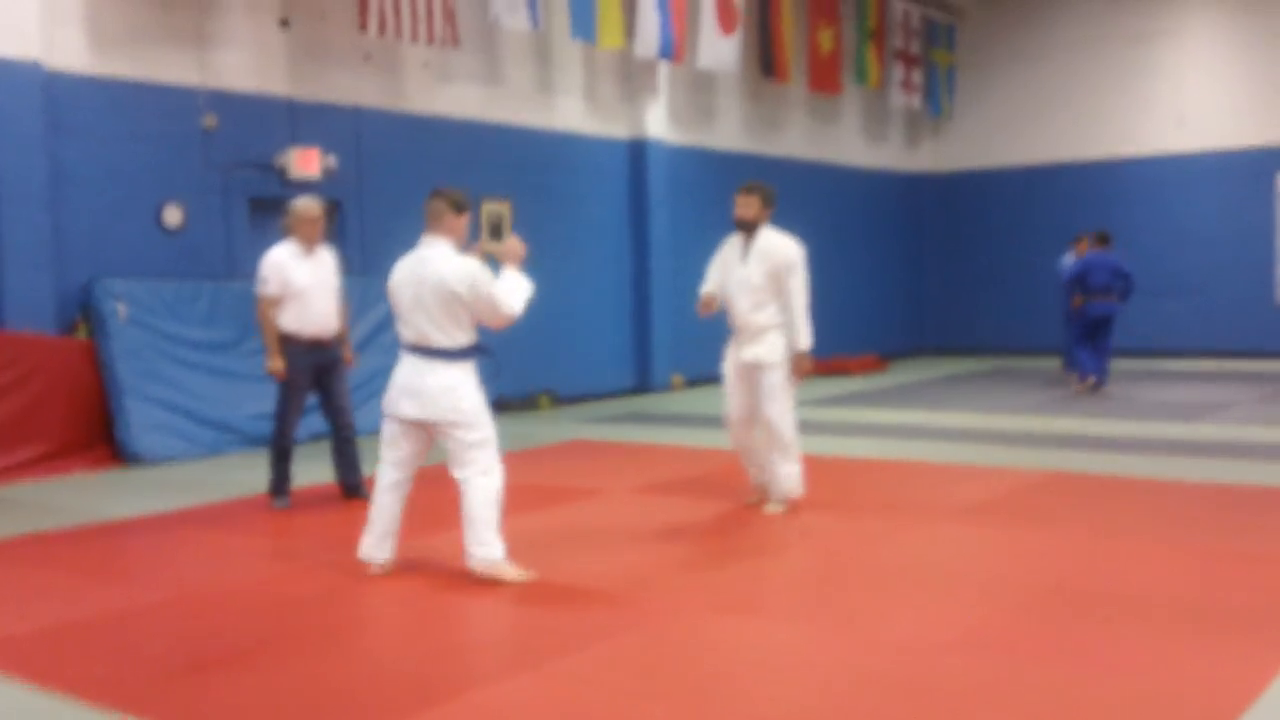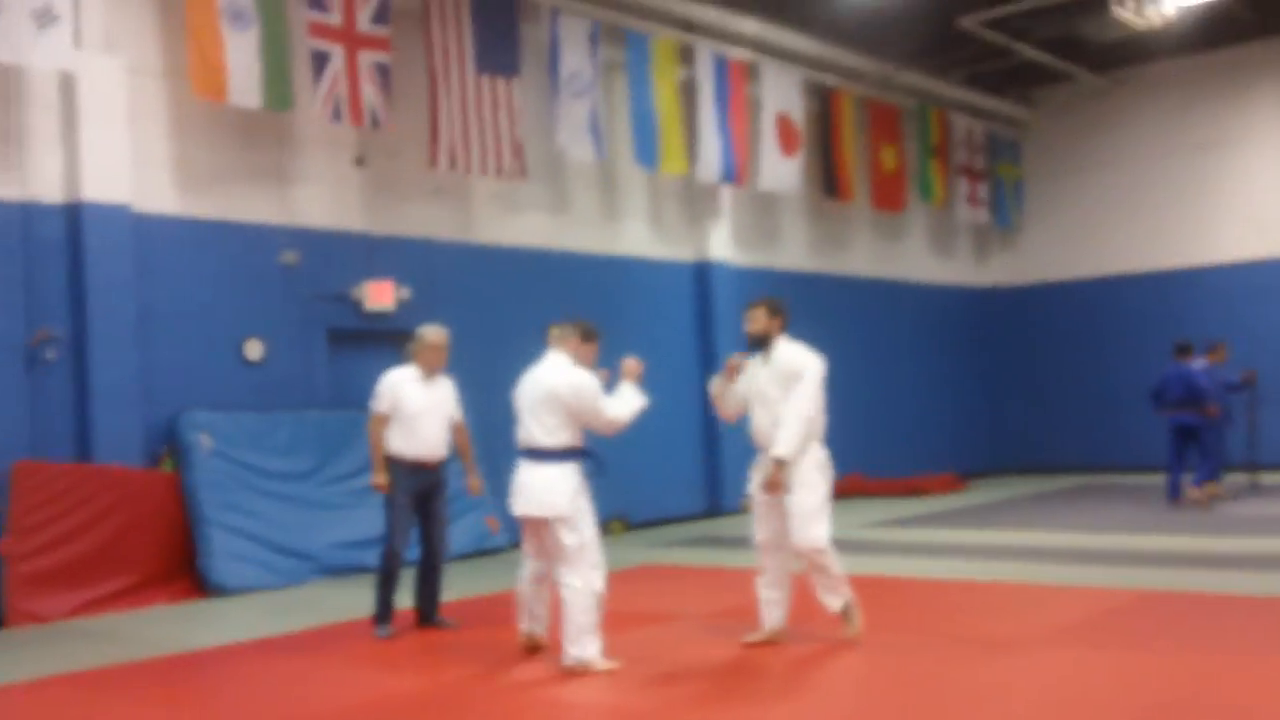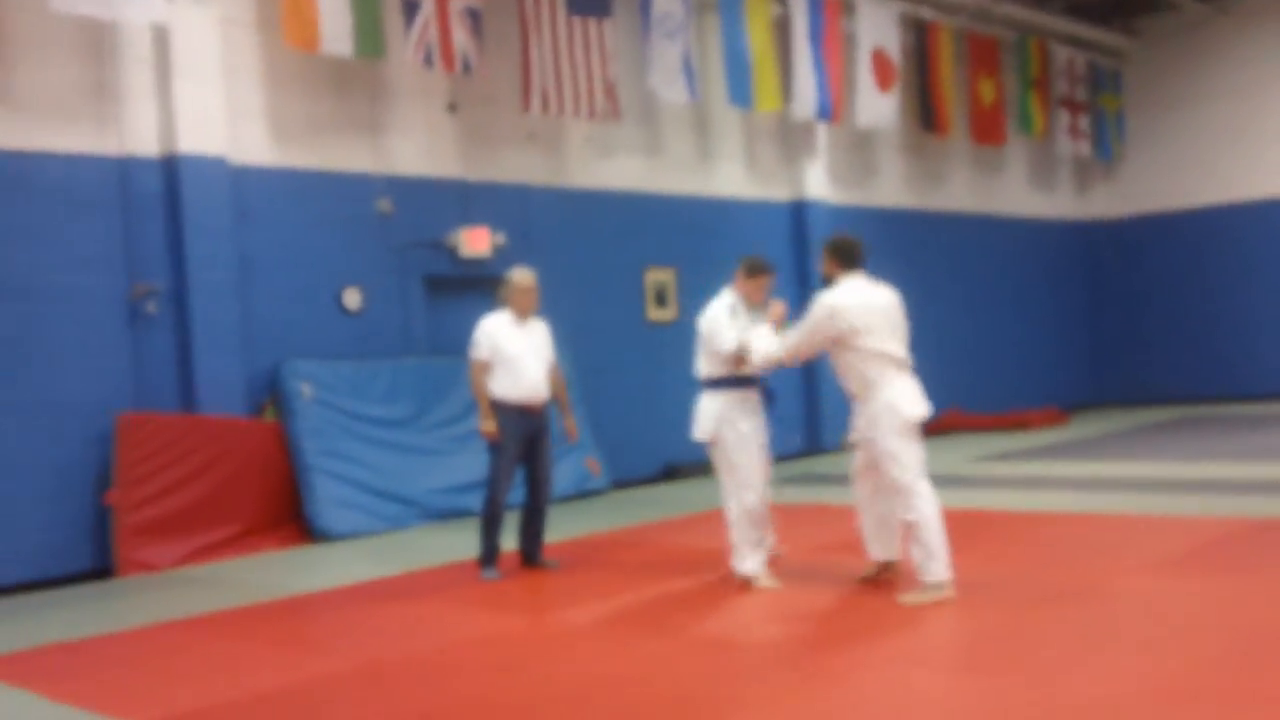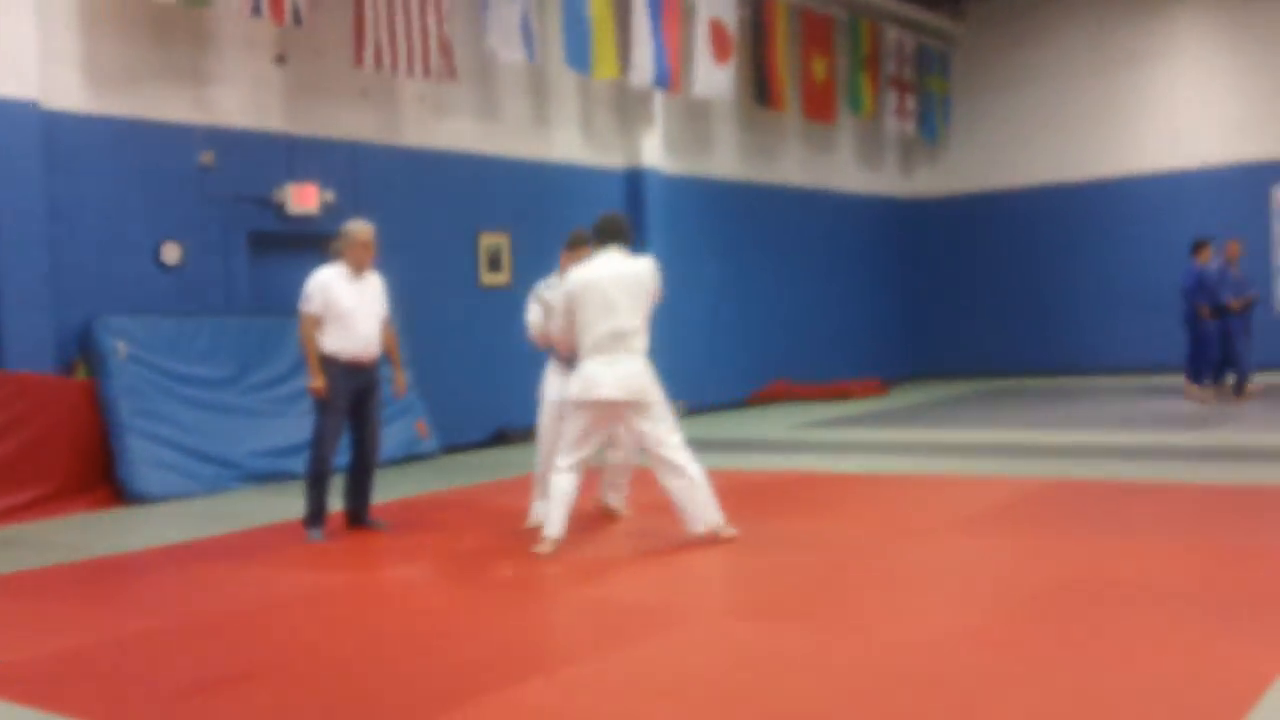
dt=0.7s
person 1, frame 1
left shoulder: (784, 248)
right shoulder: (728, 247)
left elbow: (797, 302)
right elbow: (714, 285)
left wrist: (803, 350)
right wrist: (708, 298)
left hip: (774, 343)
right hip: (741, 343)
left knee: (777, 419)
right knee: (739, 418)
left ankle: (785, 491)
right ankle: (762, 481)
person 1, frame 2
left shoulder: (803, 360)
right shoulder: (753, 366)
left elbow: (801, 415)
right elbow: (728, 410)
left wrist: (781, 462)
right wrist: (726, 379)
left hip: (802, 463)
right hip: (768, 464)
left knee: (809, 541)
right knee: (770, 546)
left ankle: (845, 603)
right ankle: (772, 623)
person 1, frame 3
left shoulder: (833, 301)
right shoulder: (885, 292)
left elbow: (798, 346)
left wrist: (755, 350)
left hip: (886, 403)
right hip: (885, 399)
left knee: (907, 490)
right knee: (869, 479)
left ankle: (937, 580)
right ankle: (885, 558)
person 1, frame 4
left shoulder: (575, 278)
right shoulder: (648, 269)
left elbow: (562, 336)
left hip: (590, 378)
right hip: (633, 375)
left knee: (567, 460)
right knee: (670, 452)
left ankle: (550, 536)
right ankle: (713, 524)
person 2, frame 1
left shoulder: (402, 268)
right shoulder: (464, 269)
right elbow: (502, 313)
right wrist: (511, 266)
left hip: (410, 376)
right hip: (452, 381)
left knee: (395, 469)
right knee: (479, 469)
left ankle: (375, 555)
right ankle: (488, 558)
person 2, frame 2
left shoulder: (530, 378)
right shoulder: (574, 377)
right elbow: (610, 420)
left wrist: (593, 389)
right wrist: (629, 383)
left hip: (529, 477)
right hip: (558, 480)
left knee: (537, 562)
right knee: (583, 567)
left ankle: (532, 631)
right ankle: (582, 653)
person 2, frame 3
left shoulder: (747, 312)
right shoulder: (718, 313)
right elbow: (735, 351)
left wrist: (771, 324)
right wrist: (769, 325)
left hip: (745, 403)
right hip: (725, 407)
left knee: (754, 479)
right knee: (745, 486)
left ankle: (756, 544)
right ankle: (749, 566)
person 2, frame 4
right shoulder: (546, 290)
right elbow: (541, 335)
right hip: (561, 374)
left knee: (618, 437)
right knee: (551, 443)
left ankle: (613, 496)
right ankle: (542, 506)
person 3, frame 1
left shoulder: (328, 255)
right shoulder: (277, 258)
right elbow: (266, 310)
left wrist: (346, 345)
right wrist: (274, 355)
left hip: (328, 349)
right hip: (297, 349)
left knee: (343, 419)
right knee: (287, 424)
left ankle: (352, 484)
right ankle: (279, 490)
person 3, frame 2
left shoulder: (447, 385)
right shoulder: (394, 379)
left elbow: (458, 431)
right elbow: (376, 426)
left wrist: (471, 471)
right wrist: (379, 469)
left hip: (435, 473)
right hip: (402, 472)
left knee: (435, 547)
right knee: (396, 546)
left ankle: (428, 612)
right ankle: (383, 617)
person 3, frame 3
left shoulder: (542, 327)
right shoulder: (490, 326)
left elbow: (553, 373)
right elbow: (478, 374)
left wrist: (566, 413)
right wrist: (486, 417)
left hip: (538, 416)
right hip: (507, 416)
left knee: (540, 489)
right knee: (498, 490)
left ankle: (532, 553)
right ankle: (488, 560)
person 3, frame 4
left shoulder: (376, 281)
right shoulder: (323, 279)
left elbow: (386, 327)
right elbow: (308, 328)
left wrist: (398, 368)
right wrist: (315, 373)
left hip: (368, 372)
right hip: (336, 371)
left knee: (368, 447)
right knee: (325, 448)
left ankle: (358, 513)
right ankle: (315, 520)
